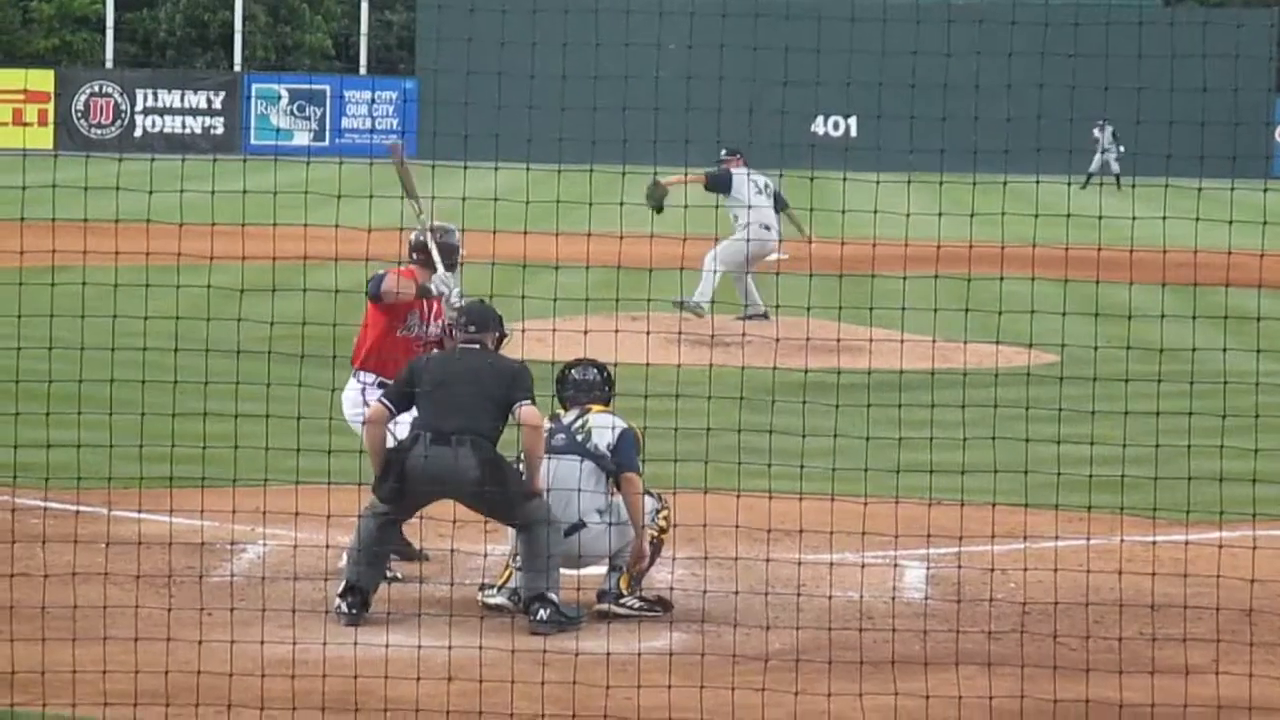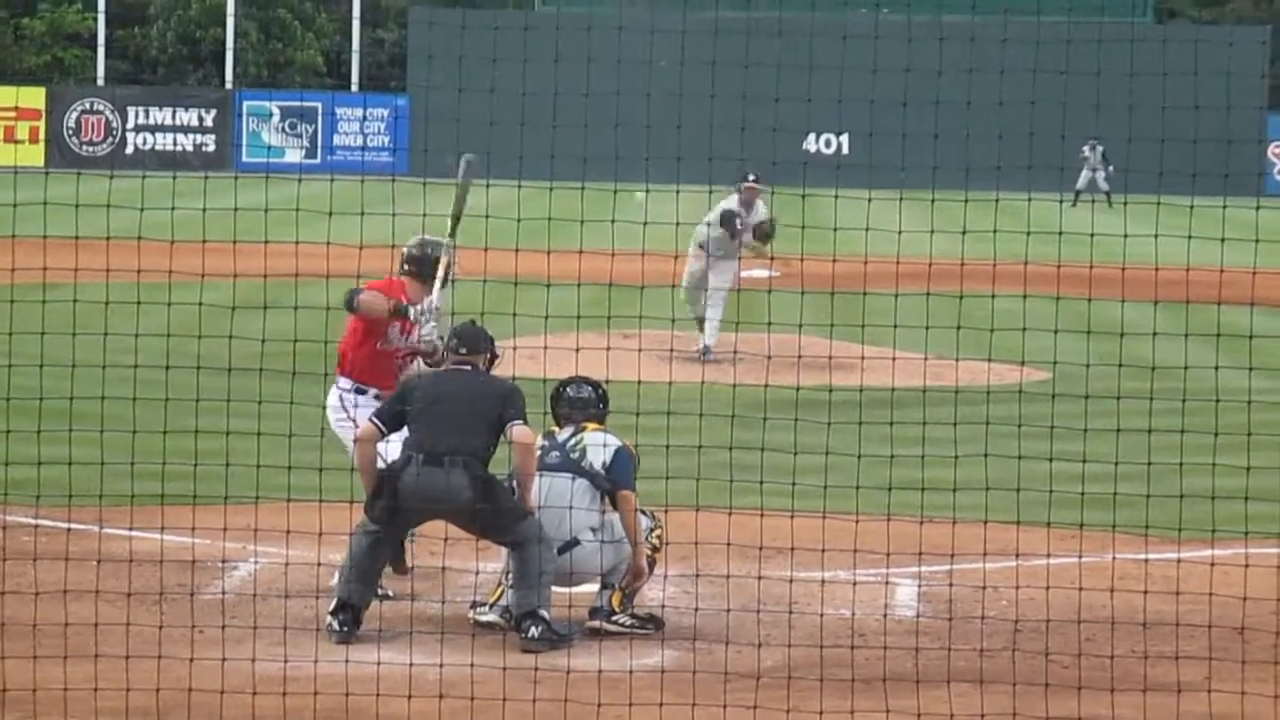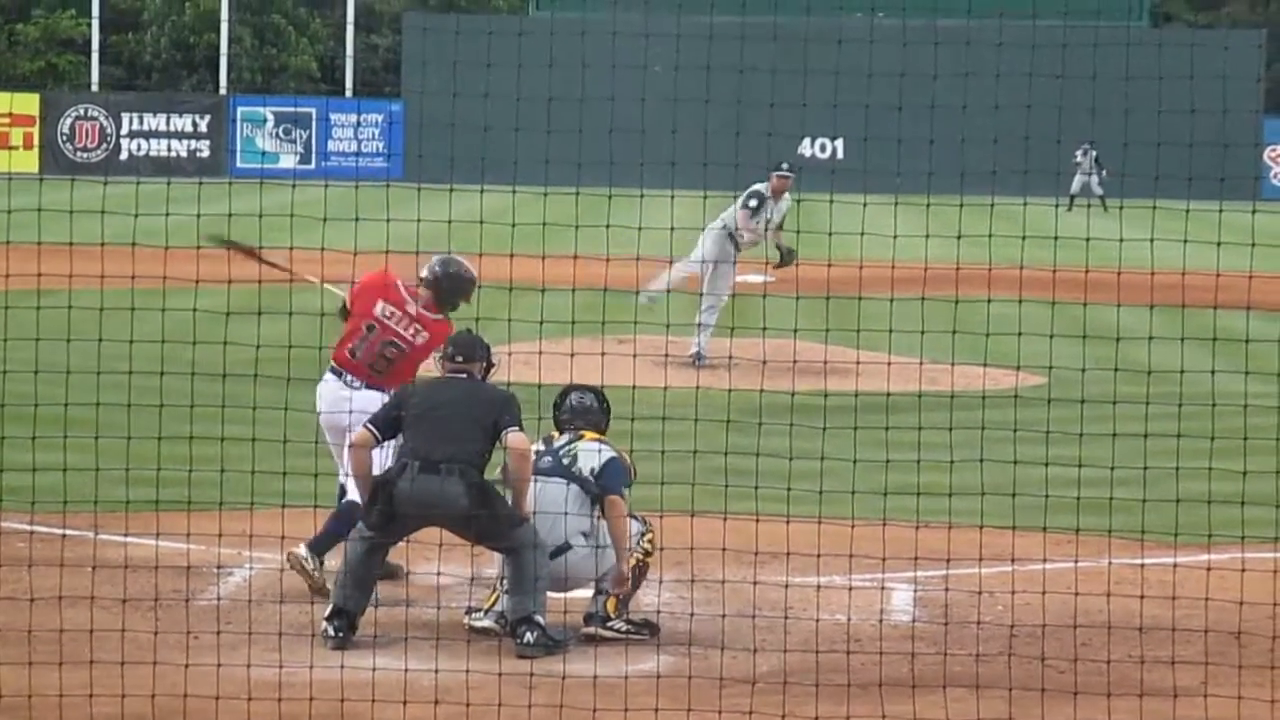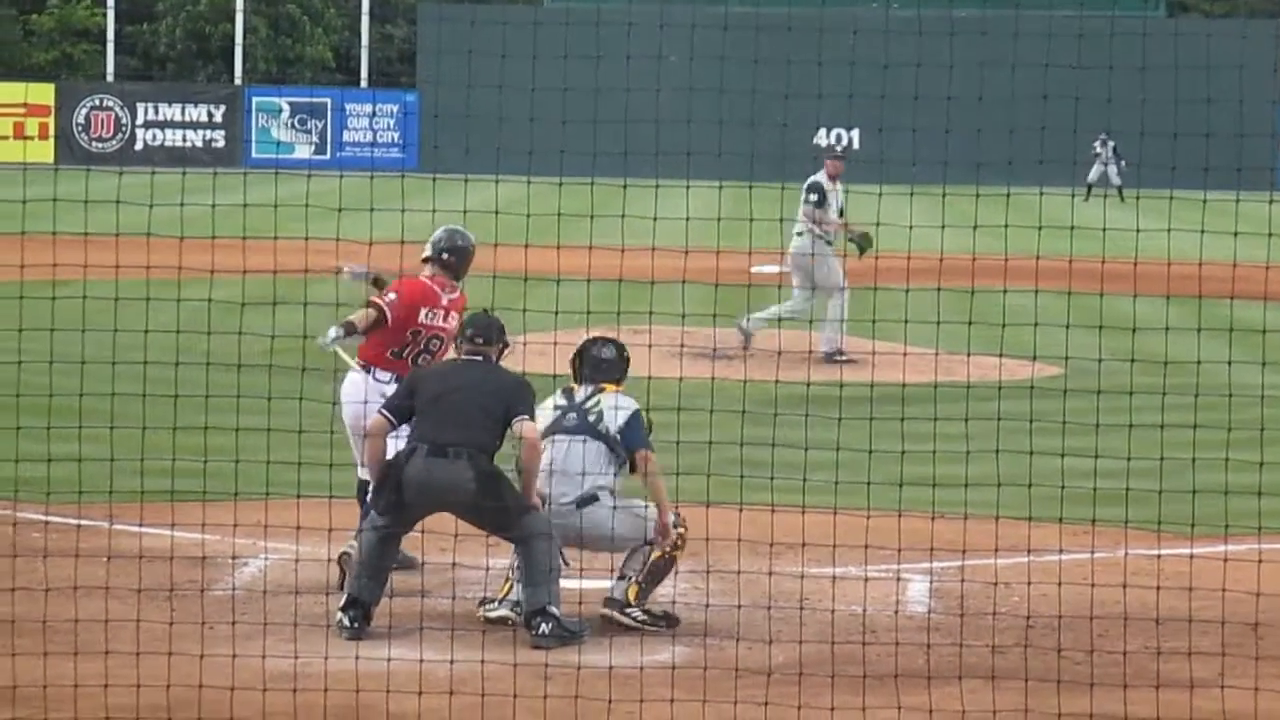
dt=0.4s
person 1, frame 1
left shoulder: (437, 298)
right shoulder: (402, 281)
left elbow: (448, 350)
right elbow: (376, 288)
left wrist: (453, 319)
right wrist: (426, 291)
right hip: (368, 394)
left ankle: (392, 535)
person 1, frame 2
left shoulder: (427, 309)
right shoulder: (388, 290)
left elbow: (435, 360)
right elbow: (354, 301)
left wrist: (431, 341)
right wrist: (405, 311)
left hip: (382, 402)
right hip: (352, 400)
person 1, frame 3
left shoulder: (383, 284)
right shoulder: (442, 327)
left elbow: (348, 309)
left hip: (334, 388)
right hip: (373, 402)
left knee: (352, 479)
right knee: (363, 492)
right ankle: (313, 551)
person 1, frame 4
left shoulder: (412, 288)
right shoulder: (458, 304)
left elbow: (376, 314)
left wrist: (346, 328)
right wrist: (375, 280)
left hip: (359, 386)
left knee: (369, 473)
person 2, frame 1
left shoulder: (423, 363)
right shoulder: (512, 370)
left elbow: (374, 418)
right elbow: (532, 422)
left wrist: (383, 477)
right wrist: (533, 480)
left hip: (418, 460)
right hip: (474, 464)
left knee: (379, 514)
right knee: (539, 518)
left ankle: (352, 599)
right ankle: (542, 606)
person 2, frame 2
left shoulder: (415, 384)
right shoulder: (504, 390)
left elbow: (364, 436)
right elbow: (524, 441)
left wrist: (374, 496)
right wrist: (524, 498)
left hip: (410, 482)
right hip: (467, 485)
left knee: (371, 531)
right knee: (532, 538)
left ankle: (344, 617)
right ankle: (533, 623)
person 2, frame 3
left shoulder: (411, 392)
right shoulder: (499, 398)
left elbow: (359, 443)
right elbow: (520, 448)
left wrist: (370, 502)
right wrist: (519, 506)
left hip: (406, 487)
right hip: (463, 492)
left knee: (366, 537)
right knee: (527, 543)
left ankle: (339, 622)
right ankle: (529, 629)
person 2, frame 4
left shoulder: (423, 375)
right shoulder: (513, 383)
left elbow: (374, 431)
right elbow: (529, 438)
left wrist: (380, 489)
right wrist: (528, 494)
left hip: (415, 471)
right hip: (472, 477)
left knee: (378, 527)
right knee: (537, 532)
left ankle: (353, 612)
right ankle: (544, 620)
person 3, frame 1
left shoulder: (544, 428)
right shoulder: (616, 427)
right elbow: (629, 481)
right wrist: (642, 537)
right hip: (582, 539)
right knee: (654, 506)
left ankle: (509, 587)
right ankle: (618, 591)
person 3, frame 2
left shoulder: (537, 444)
right shoulder: (612, 446)
right elbow: (625, 500)
right wrist: (639, 554)
right hip: (577, 558)
right knee: (648, 525)
left ankle: (501, 605)
right ankle: (610, 609)
person 3, frame 3
left shoulder: (533, 450)
right shoulder: (605, 454)
right elbow: (614, 503)
right wrist: (623, 561)
right hip: (569, 564)
right knee: (639, 530)
left ankle: (495, 610)
right ankle: (605, 615)
person 3, frame 4
left shoulder: (549, 405)
right shoulder: (625, 406)
right elbow: (645, 458)
right wrist: (663, 512)
left hip: (547, 514)
right hip: (596, 513)
right knee: (670, 527)
left ankle: (510, 603)
right ankle: (623, 602)
person 4, frame 1
left shoulder: (729, 177)
right shoulder: (766, 181)
left elbow: (698, 178)
right elbow: (786, 209)
left wrist: (666, 181)
right wrist: (802, 230)
left hip: (753, 234)
right hip: (771, 239)
left knee: (715, 260)
right knee: (737, 268)
left ankle: (698, 303)
right ankle: (756, 309)
person 4, frame 2
left shoulder: (760, 207)
right shoulder: (728, 210)
right elbow: (739, 239)
left hip: (727, 254)
right hip: (704, 248)
left knee: (717, 297)
right knee: (690, 288)
left ankle: (708, 344)
right ankle: (698, 313)
person 4, frame 3
left shoulder: (786, 201)
right shoulder: (758, 192)
left elbow: (775, 229)
right elbow: (742, 217)
left wrist: (782, 247)
right wrist: (752, 232)
left hip: (732, 248)
right hip: (719, 236)
left knee: (717, 299)
right knee: (692, 266)
left ankle: (698, 350)
right ankle: (652, 291)
person 4, frame 4
left shoulder: (838, 187)
right shoulder: (817, 183)
left elbow: (840, 219)
right elbow: (809, 212)
left wrist: (855, 235)
right wrist: (833, 224)
left hip: (808, 246)
right hip: (811, 244)
left knee: (799, 303)
right knee: (838, 291)
left ankle: (749, 325)
right ankle: (831, 349)
